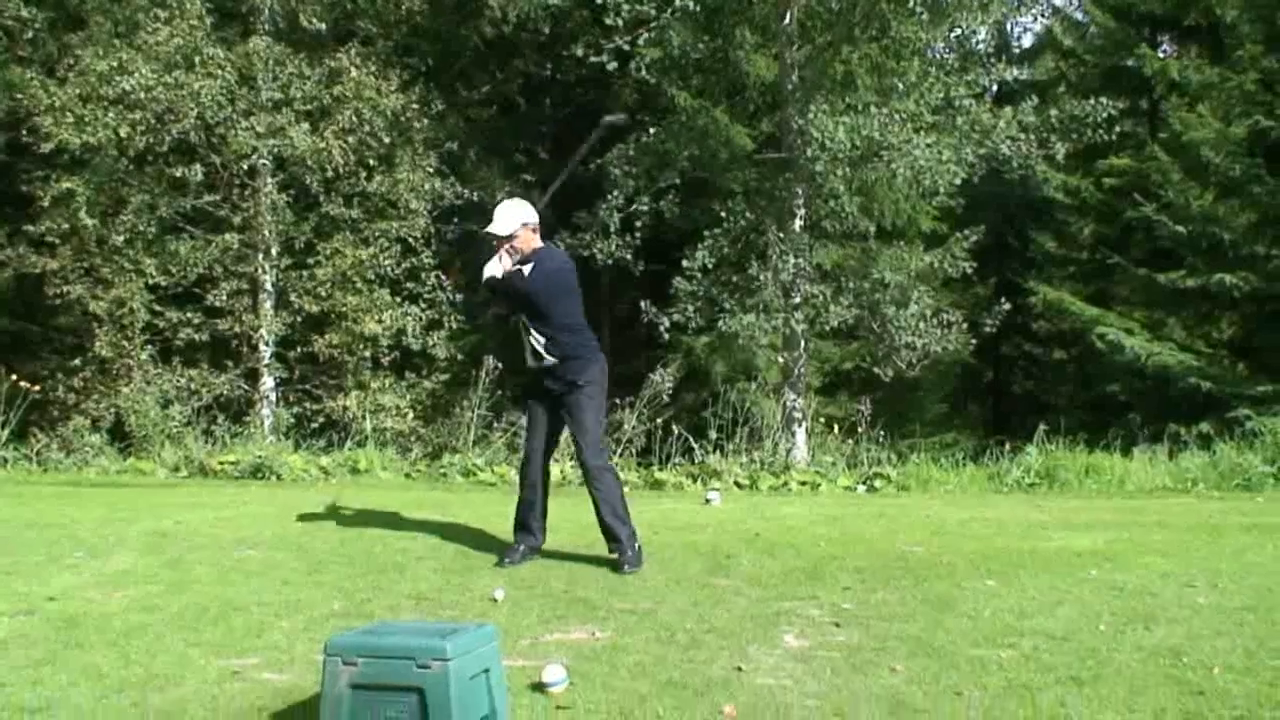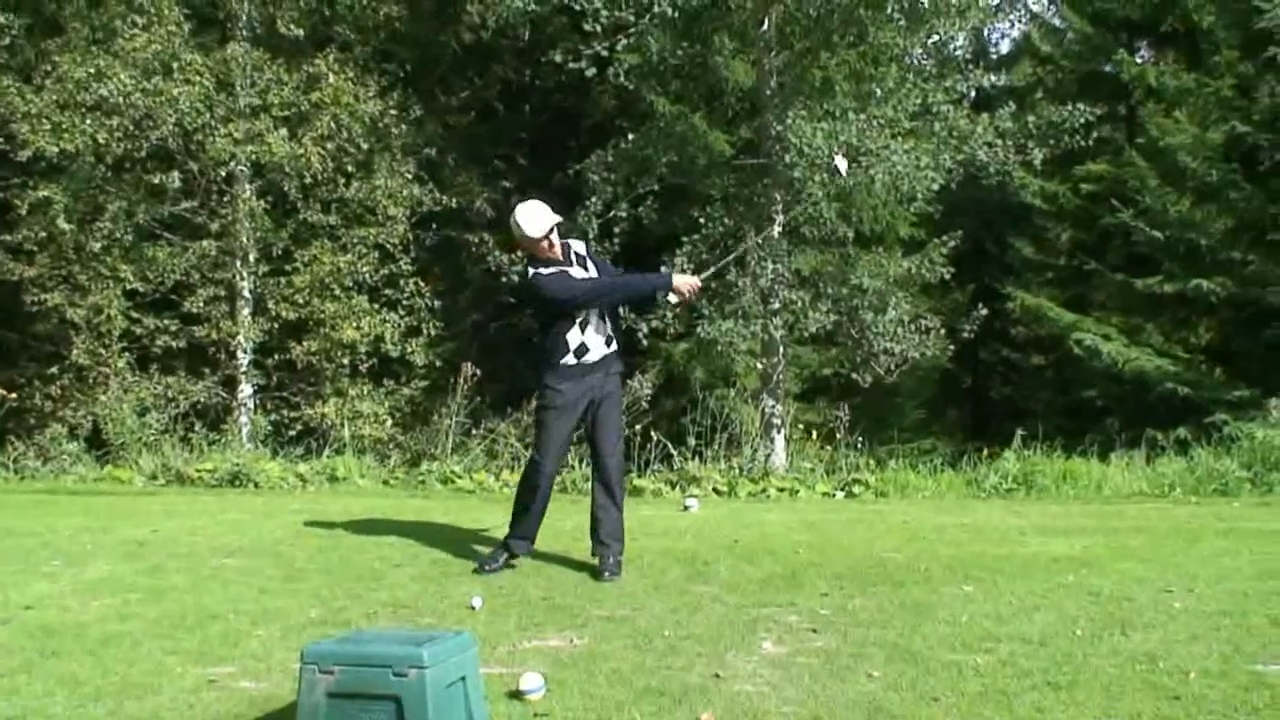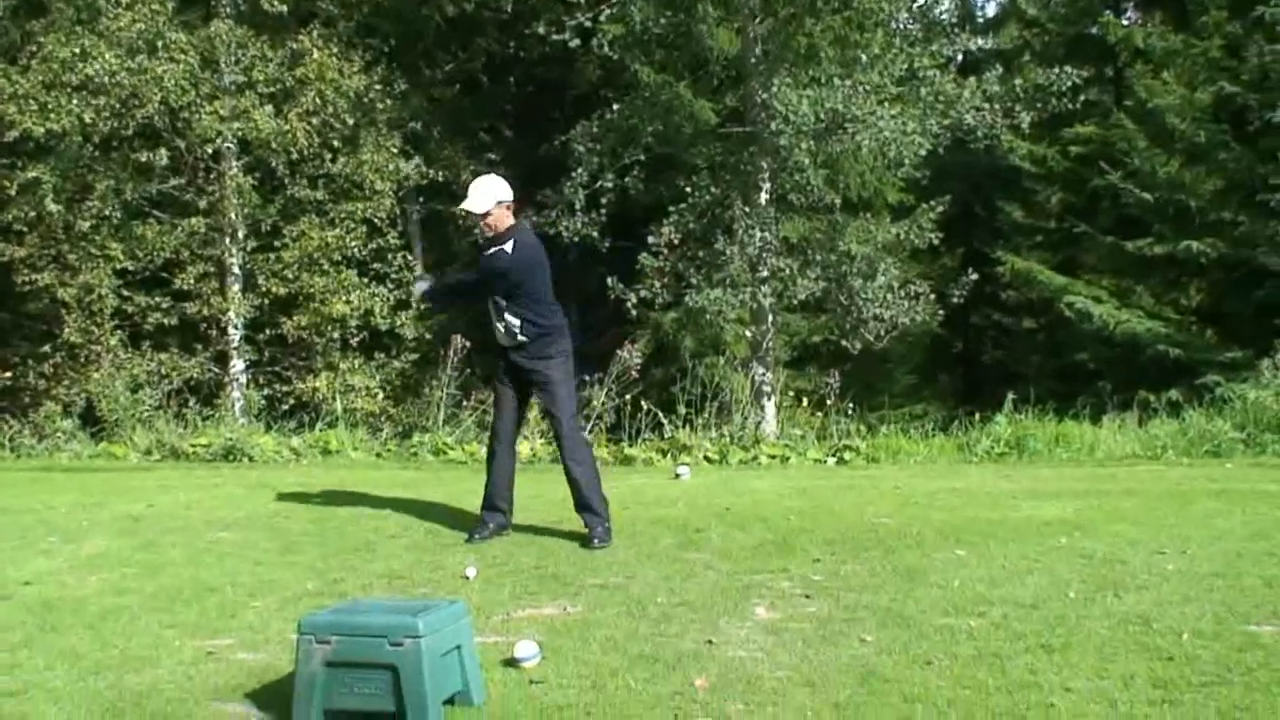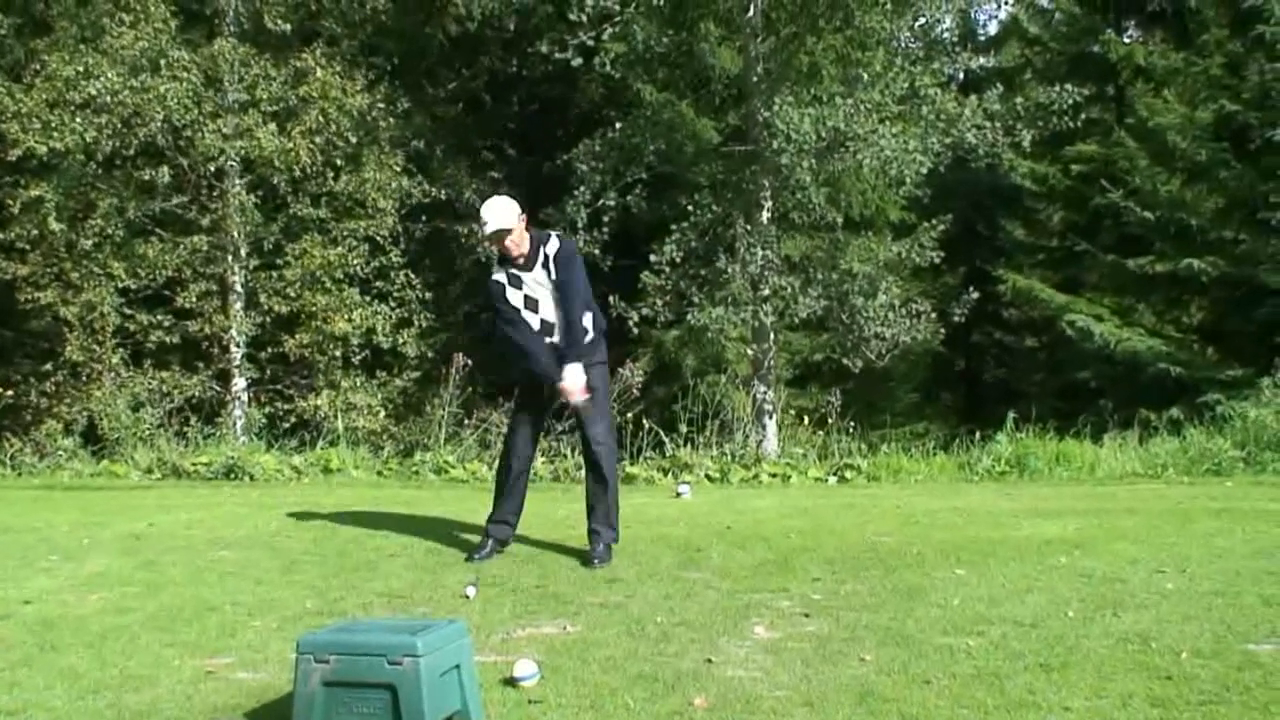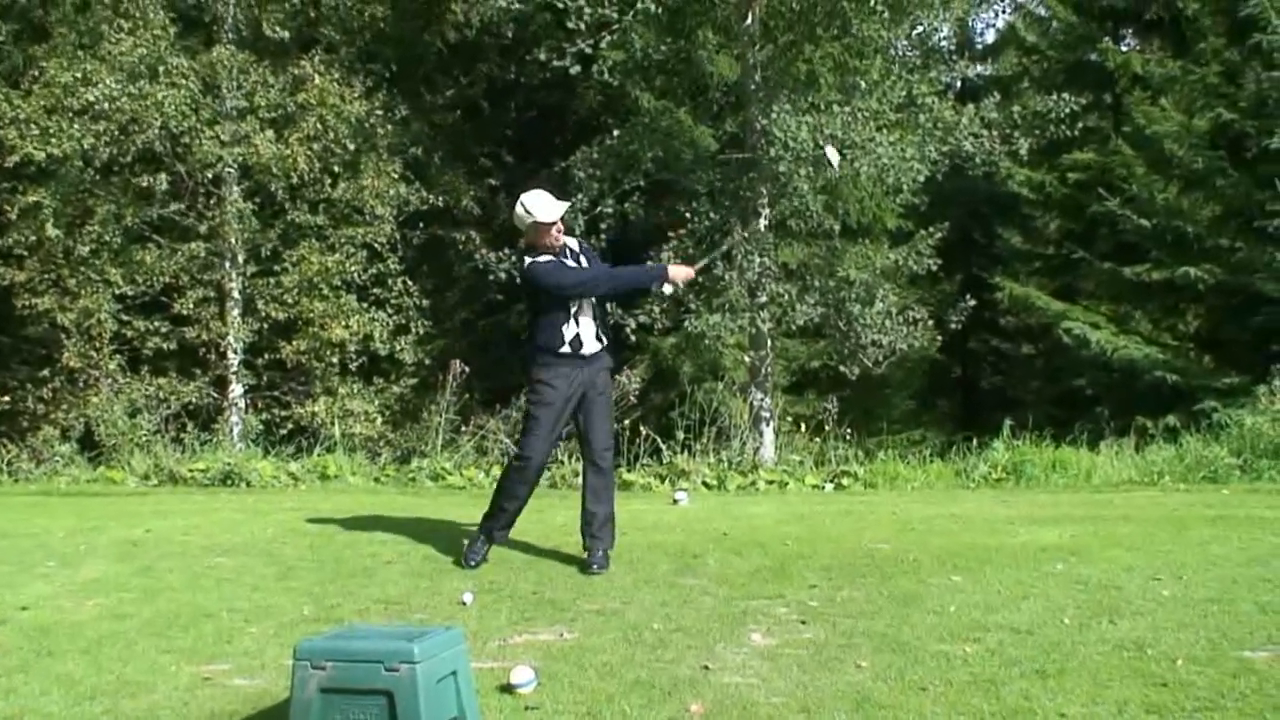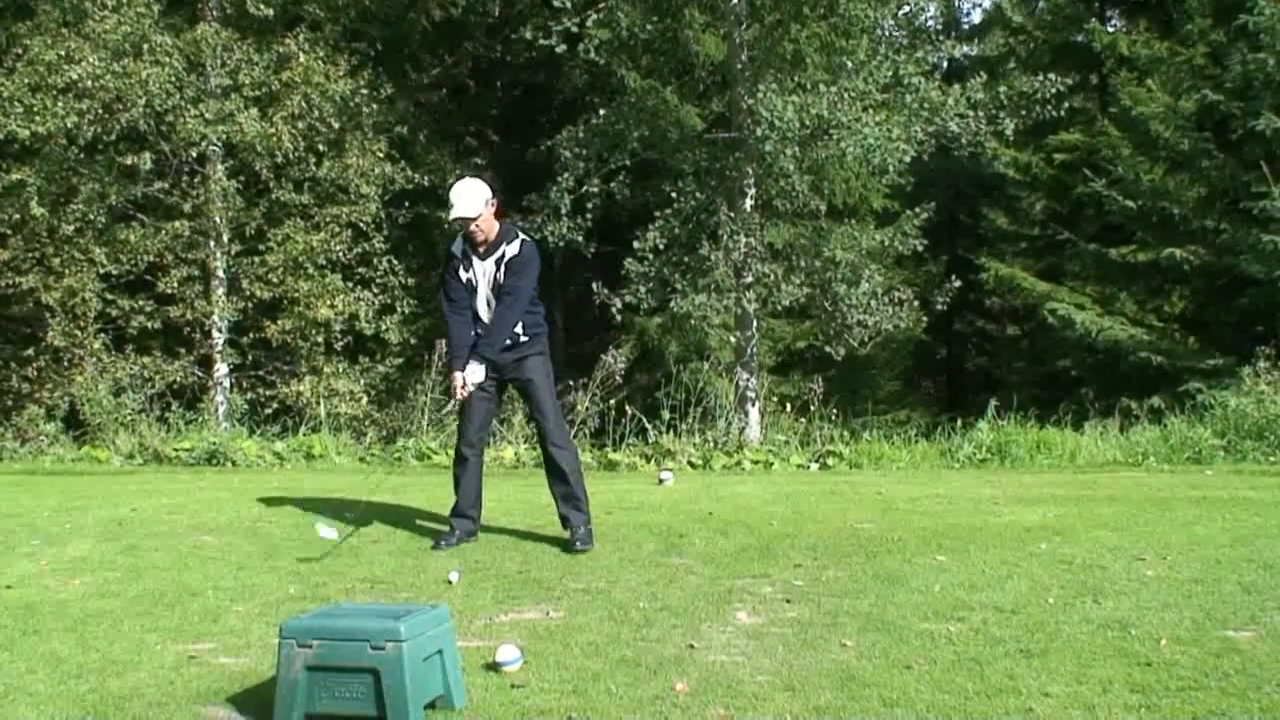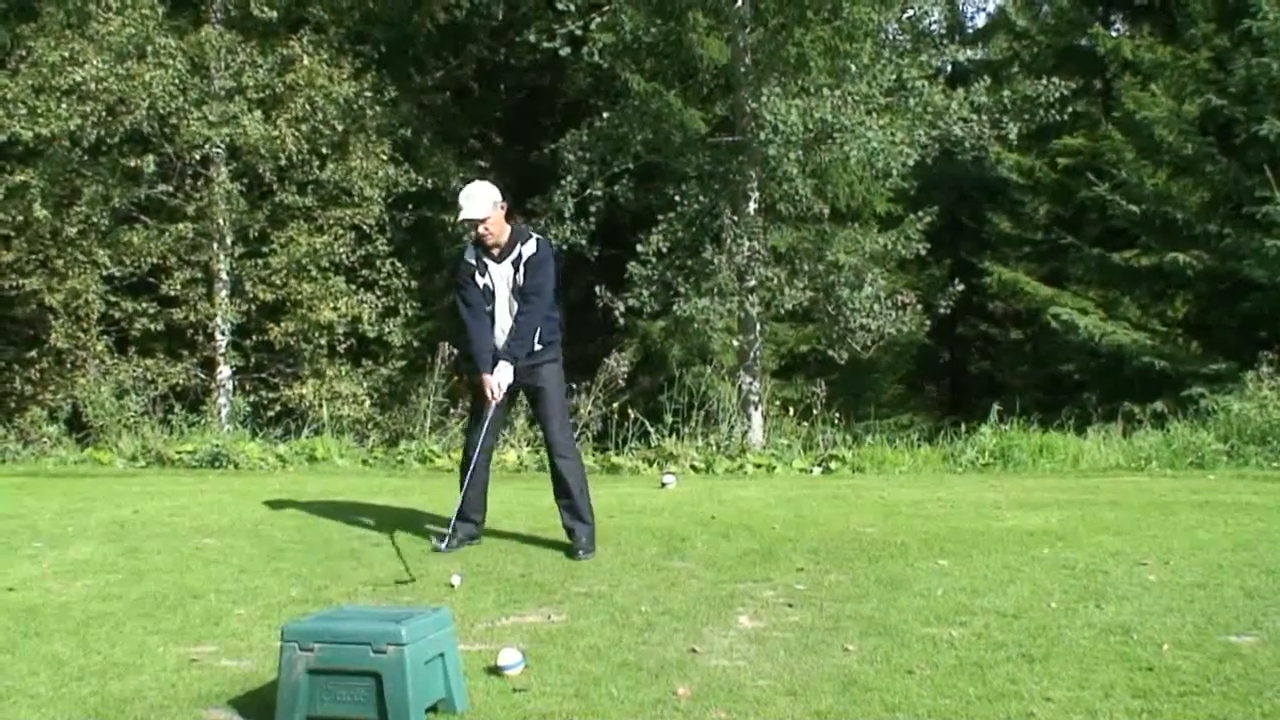
dt=0.7s
person 1, frame 1
left shoulder: (535, 275)
right shoulder: (542, 262)
left elbow: (495, 286)
left wrist: (496, 269)
left hip: (581, 376)
right hip: (546, 376)
left knee: (593, 461)
right knee: (533, 458)
left ankle: (625, 546)
right ankle: (528, 539)
person 1, frame 2
left shoulder: (579, 250)
right shoulder: (541, 280)
left elbow: (618, 281)
right elbow: (602, 292)
left wrist: (665, 288)
right wrist: (666, 281)
left hip: (606, 371)
right hip: (563, 380)
left knee: (609, 462)
right knee: (544, 464)
left ankle: (608, 551)
right ankle: (515, 544)
person 1, frame 3
left shoulder: (511, 256)
right shoulder: (507, 238)
left elbow: (468, 289)
right elbow: (474, 284)
left wrist: (429, 290)
right wrist: (438, 289)
left hip: (547, 351)
right hip: (515, 351)
left knee: (567, 431)
right knee: (502, 433)
left ankle: (597, 519)
right ankle: (496, 514)
person 1, frame 4
left shoulder: (559, 248)
right shoulder: (500, 280)
left elbow: (575, 306)
right elbow: (519, 334)
left wrist: (573, 364)
right wrist: (554, 375)
left hip: (585, 359)
right hip: (541, 370)
left knee: (600, 447)
right knee: (516, 451)
left ankle: (602, 537)
right ankle: (499, 532)
person 1, frame 5
left shoulder: (572, 247)
right shoulder: (536, 269)
left elbow: (610, 277)
right elbow: (598, 282)
left wrist: (657, 275)
right wrist: (662, 272)
left hip: (594, 364)
right hip: (554, 371)
left knee: (600, 454)
right knee: (531, 454)
left ankle: (598, 544)
right ankle: (489, 534)
person 1, frame 6
left shoulder: (521, 250)
right shoulder: (458, 254)
left elbow: (508, 311)
right elbow: (457, 313)
left wrist: (477, 363)
right wrist: (457, 365)
left hip: (526, 350)
right hip: (480, 356)
left knee: (552, 432)
right knee: (469, 438)
left ankle: (577, 521)
right ankle: (464, 521)
person 1, frame 7
left shoulder: (536, 250)
right shoulder: (470, 261)
left elbow: (533, 311)
right elbow: (475, 320)
left wrist: (508, 363)
right wrist: (485, 370)
left hip: (539, 357)
right hip: (492, 361)
left knee: (560, 443)
right knee: (477, 441)
left ankle: (581, 530)
right ankle: (468, 523)
